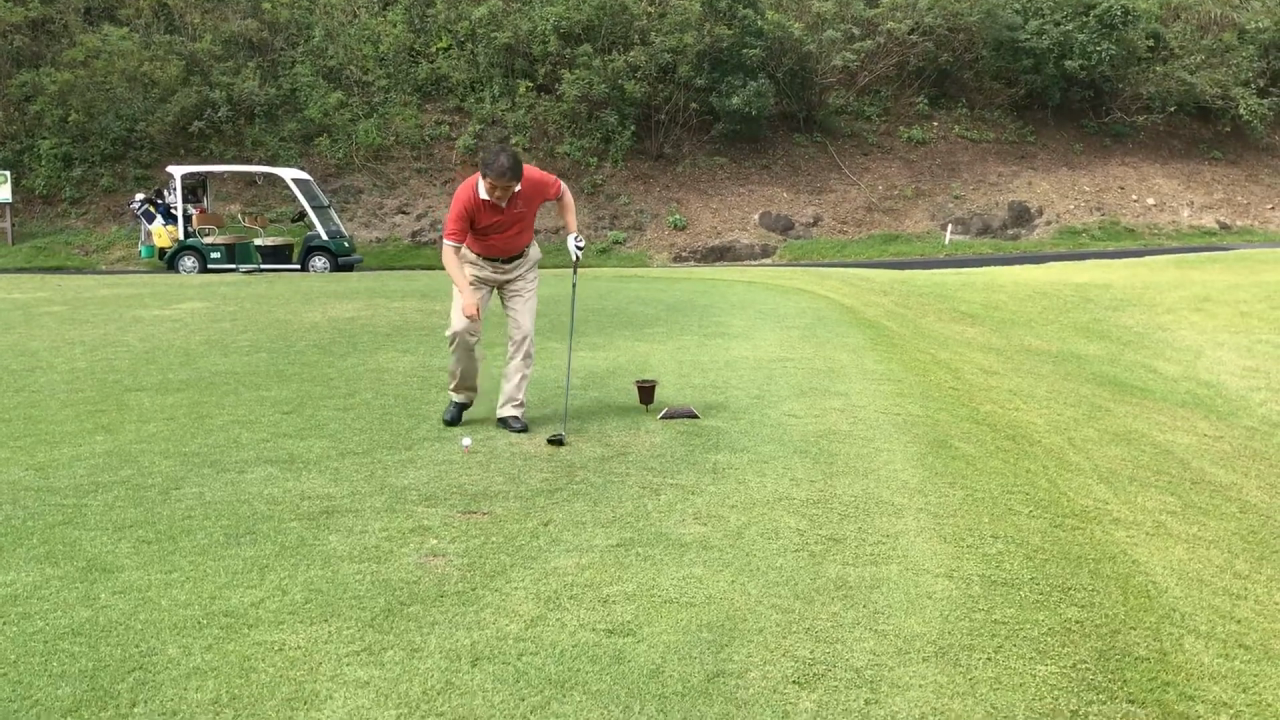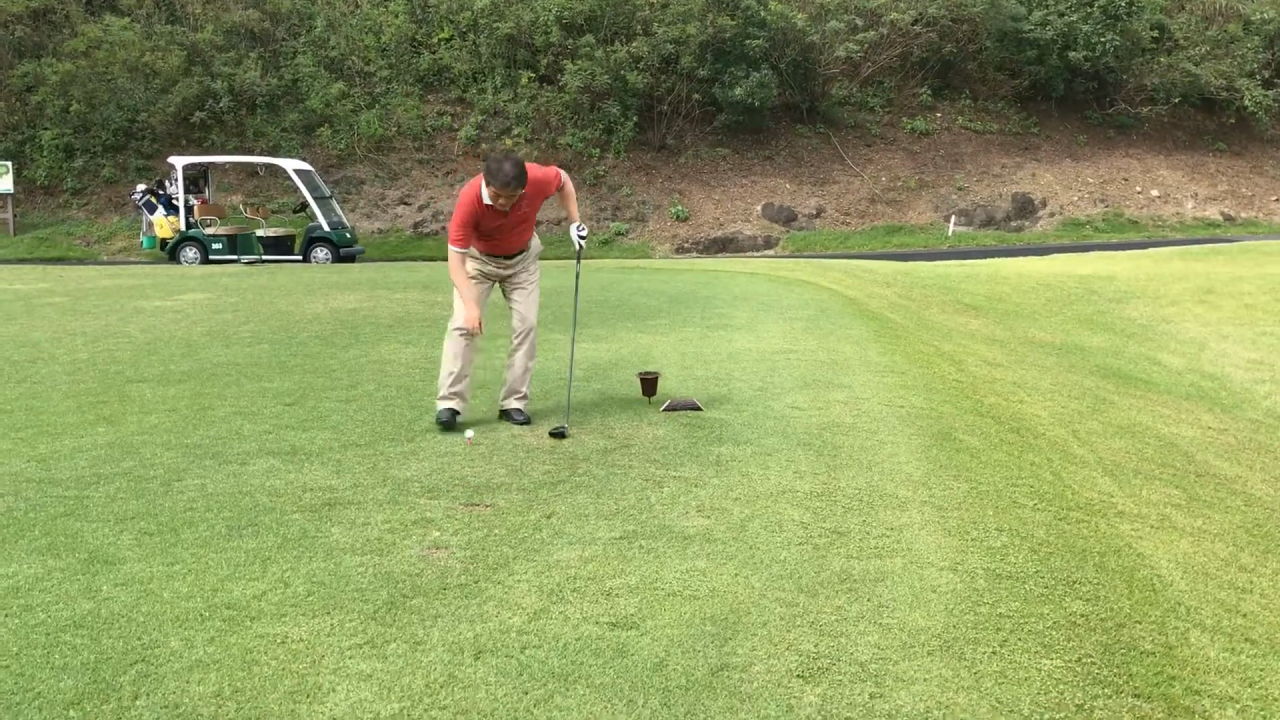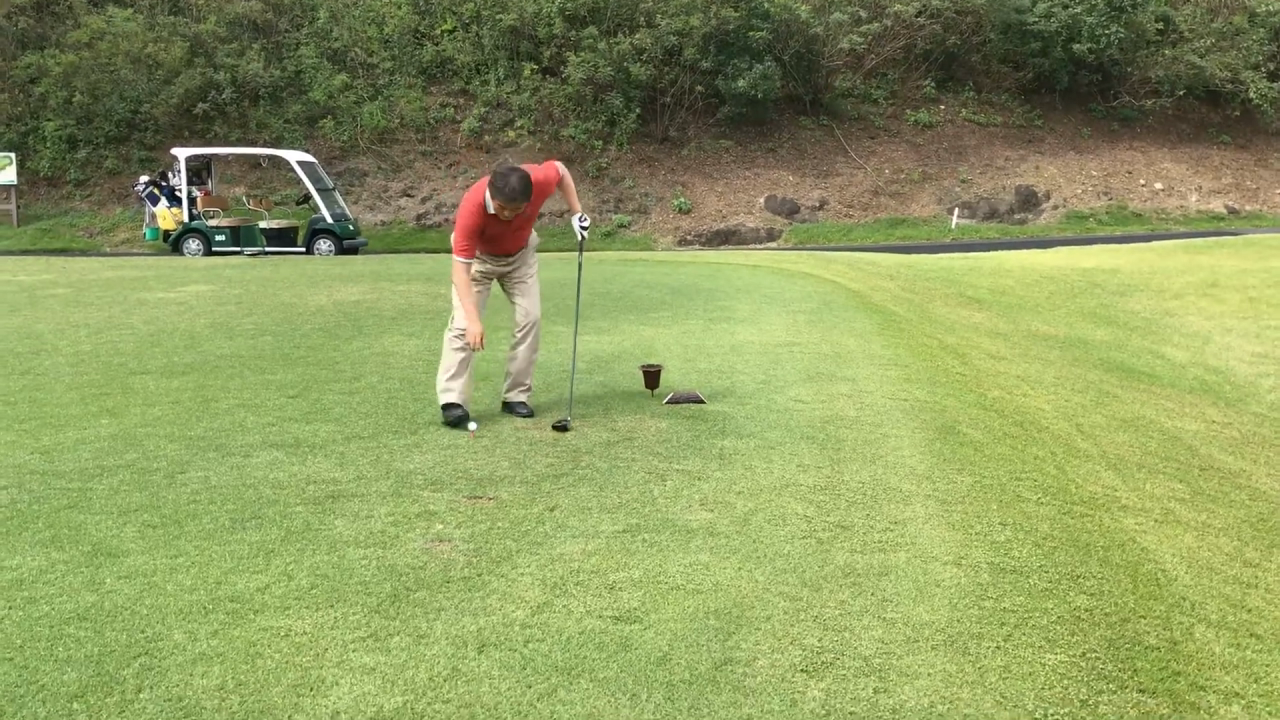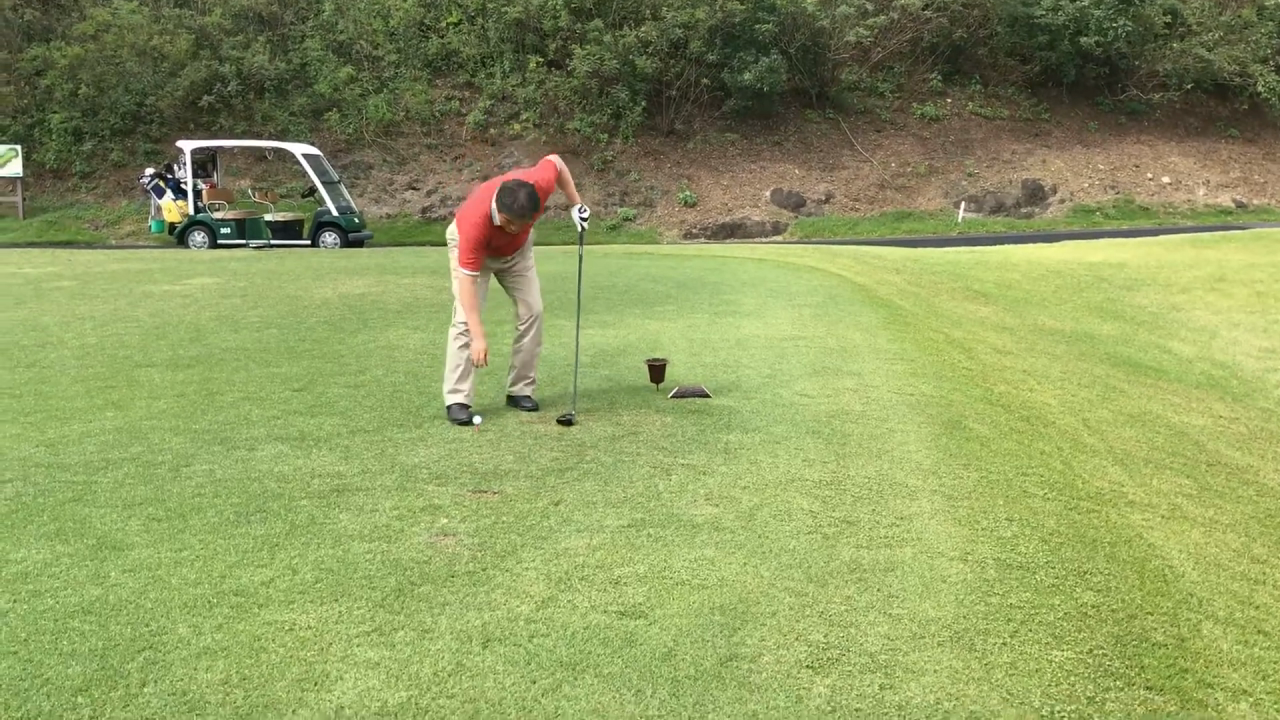
dt=0.1s
person 1, frame 1
left shoulder: (534, 181)
right shoulder: (466, 195)
left elbow: (562, 192)
right elbow: (449, 251)
left wrist: (572, 232)
right wrist: (466, 293)
left hip: (522, 265)
right hip: (477, 263)
left knee: (521, 333)
right knee: (461, 329)
left ankle: (511, 409)
right ankle: (461, 394)
person 1, frame 2
left shoulder: (538, 178)
right shoulder: (470, 198)
left elbow: (562, 178)
right elbow: (455, 258)
left wrist: (574, 221)
right wrist: (469, 305)
left hip: (522, 258)
right hip: (478, 258)
left knee: (525, 325)
right knee: (462, 325)
left ankle: (513, 402)
right ankle: (450, 402)
person 1, frame 3
left shoulder: (538, 181)
right shoulder: (473, 207)
left elbow: (559, 167)
right elbow: (461, 267)
left wrist: (576, 212)
right wrist: (473, 319)
left hip: (519, 253)
right hip: (476, 255)
left knee: (529, 318)
right knee: (463, 323)
left ankle: (516, 396)
right ankle: (452, 401)
person 1, frame 4
left shoulder: (539, 183)
right shoulder: (476, 216)
left elbow: (555, 162)
right elbow: (466, 279)
left wrist: (576, 203)
right wrist: (478, 335)
left hip: (515, 250)
right hip: (474, 251)
left knee: (531, 311)
right knee: (464, 318)
left ankle: (520, 389)
right ankle: (457, 398)
